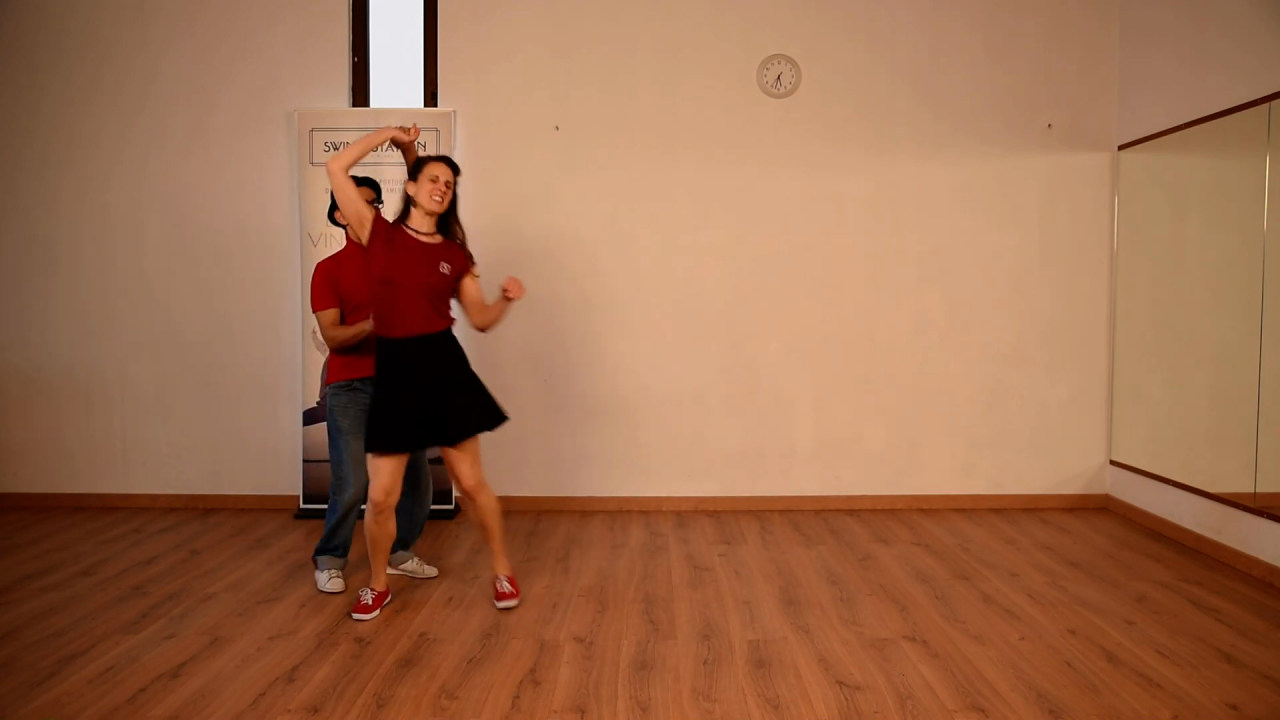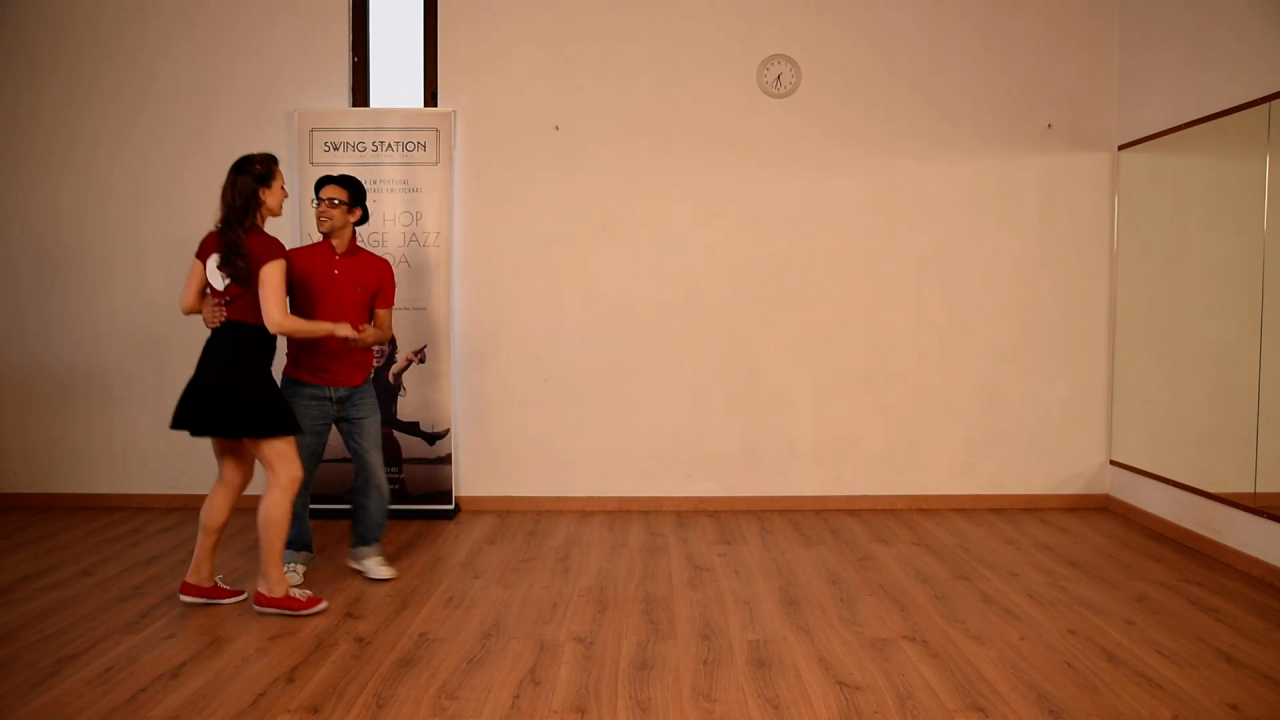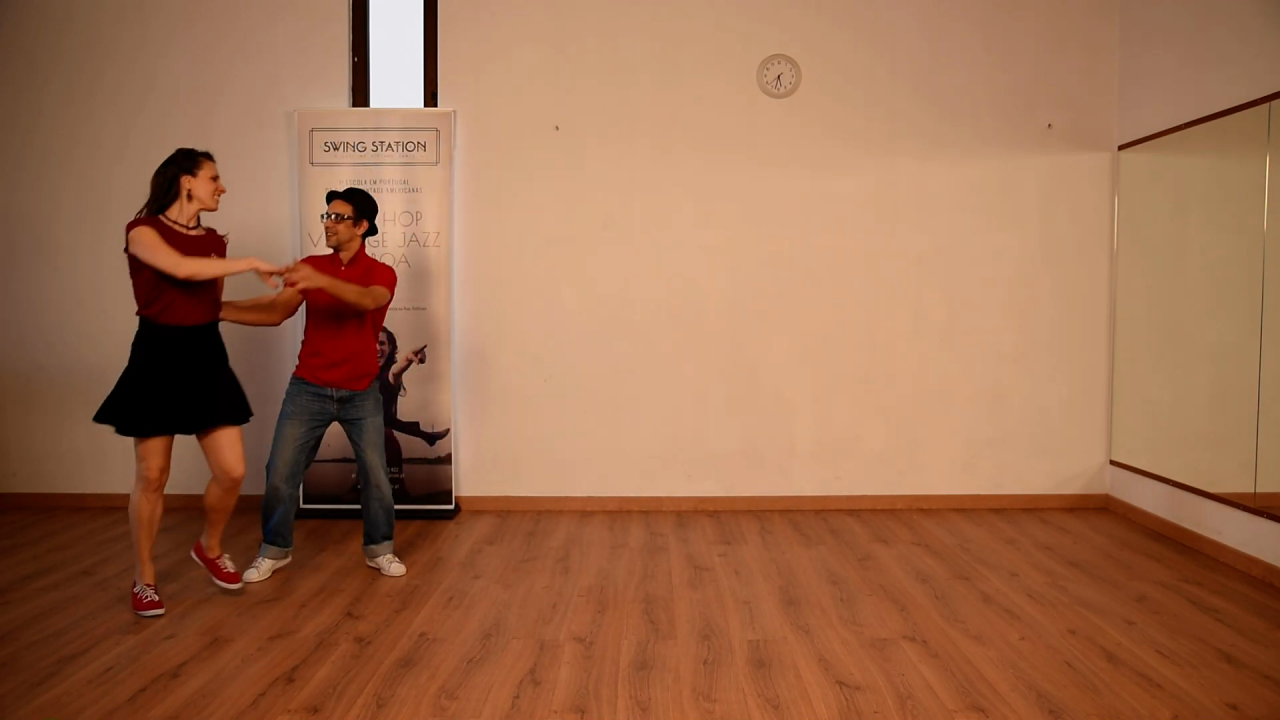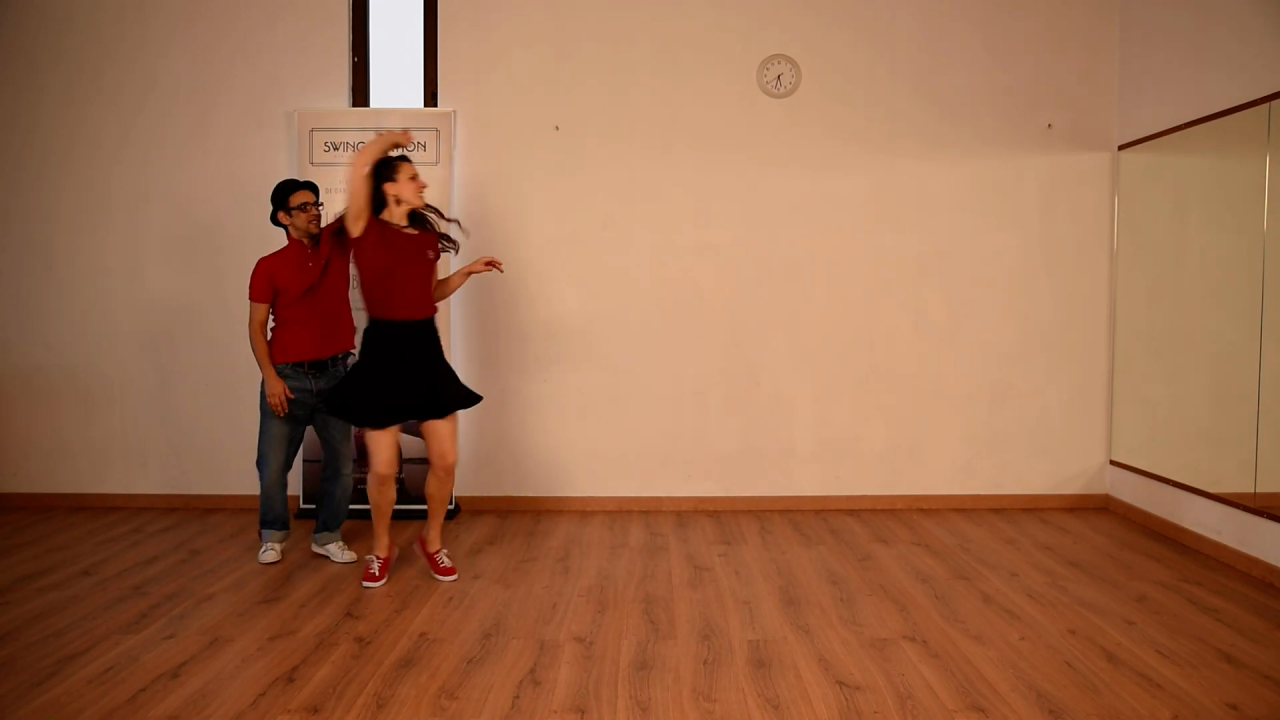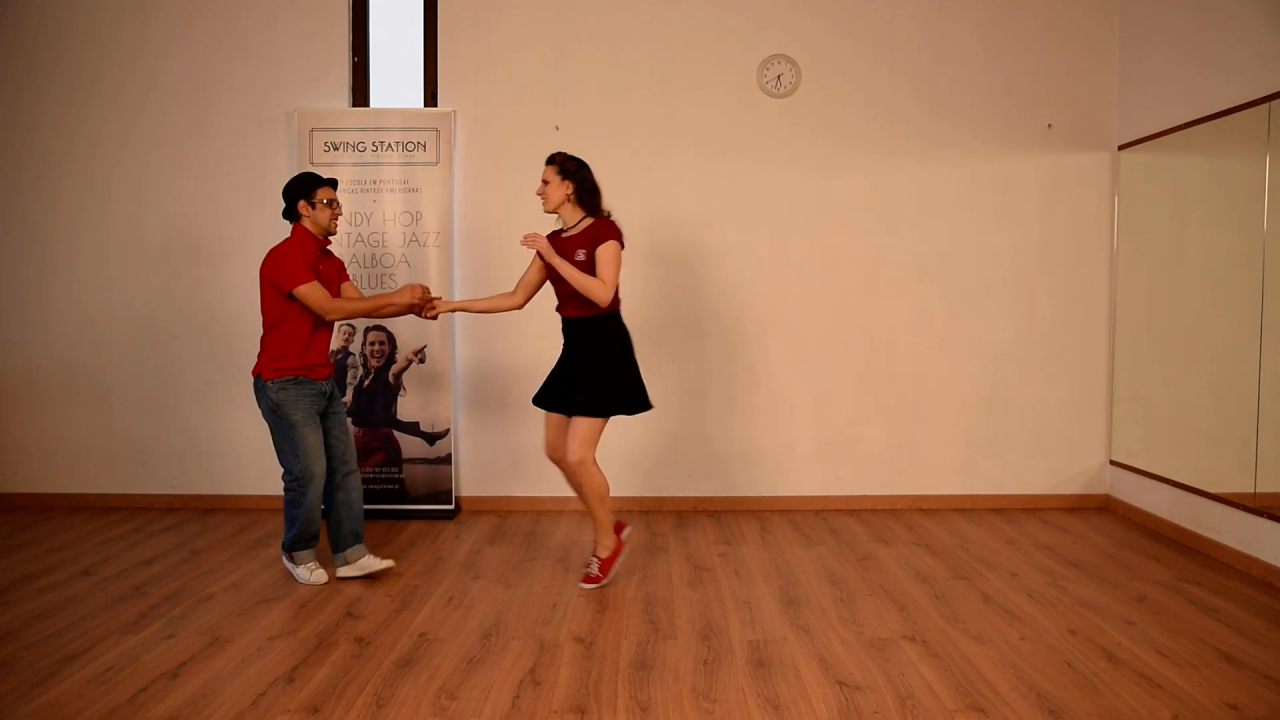
dt=1s
person 1, frame 1
left shoulder: (455, 255)
right shoulder: (378, 234)
left elbow: (482, 320)
right elbow: (335, 171)
left wrist: (506, 297)
right wrist: (386, 135)
left hip: (444, 368)
right hip: (394, 372)
left knee: (471, 483)
right knee: (381, 496)
left ankle: (504, 571)
right ankle: (377, 584)
person 1, frame 2
left shoulder: (213, 241)
right shoulder: (268, 248)
left elbow: (189, 304)
right elbow: (277, 322)
right wrist: (332, 328)
left hip: (218, 362)
right hip: (244, 367)
left knee: (233, 476)
right knee: (286, 474)
left ankle: (198, 578)
right ankle: (272, 588)
person 1, frame 3
left shoulder: (214, 240)
right shoulder: (143, 230)
right elbow: (180, 268)
right wrist: (251, 263)
left hip: (208, 358)
right hip: (158, 358)
left knee: (232, 470)
right knee: (151, 478)
left ankle: (210, 547)
right ankle: (144, 577)
person 1, frame 4
left shoulder: (426, 236)
right shoulder: (364, 228)
right elbow: (360, 167)
left wrist: (469, 269)
right wrist: (387, 141)
left hip: (425, 353)
right hip: (382, 353)
left knee: (445, 460)
right knee: (383, 467)
left ankle: (432, 541)
right ankle: (381, 548)
person 1, frame 5
left shoulder: (604, 231)
right shoulder: (553, 242)
left elbow: (603, 295)
right elbow: (516, 299)
left wrist: (555, 260)
right wrist: (452, 304)
left hip: (605, 348)
right hip: (577, 349)
left knee: (578, 455)
right knee: (556, 449)
left ankle: (606, 544)
right ankle: (610, 527)
person 2, frame 1
right shoulder: (328, 270)
right elbow: (331, 335)
left wrist: (410, 154)
right wrist: (370, 325)
right hip: (348, 389)
left knee: (416, 477)
right knee: (351, 484)
left ankle: (399, 554)
right ankle: (329, 561)
person 2, frame 2
left shoulder: (378, 268)
right shoulder: (295, 260)
left elbow: (384, 327)
left wrist: (373, 335)
right wrist: (219, 313)
left hip: (357, 390)
right hip: (304, 388)
left knee: (372, 472)
right knee: (296, 477)
left ankle: (365, 550)
right ankle: (295, 556)
person 2, frame 3
left shoulder: (381, 273)
right shoulder: (311, 266)
left elbow: (370, 301)
right elbow: (276, 311)
left wrist: (322, 281)
right wrist: (218, 310)
left hip: (360, 394)
right hip: (308, 389)
left knee: (375, 475)
right knee: (281, 472)
left ankle: (380, 549)
right ankle: (275, 549)
person 2, frame 4
left shoulder: (337, 241)
right shoulder: (268, 266)
right elbow: (257, 326)
right wrist: (270, 376)
left hip: (334, 373)
right hip: (287, 377)
left knee: (341, 462)
right knee: (273, 463)
left ankle: (327, 536)
right ankle: (273, 535)
person 2, frame 5
left shoulder: (330, 261)
right shoulder: (285, 256)
left elbow: (360, 303)
right elbow: (328, 309)
left wrist: (409, 307)
right wrist: (395, 299)
left hip: (324, 382)
right hip: (285, 384)
left knee: (344, 469)
right knee: (308, 472)
left ankle: (349, 554)
right ankle: (299, 555)
